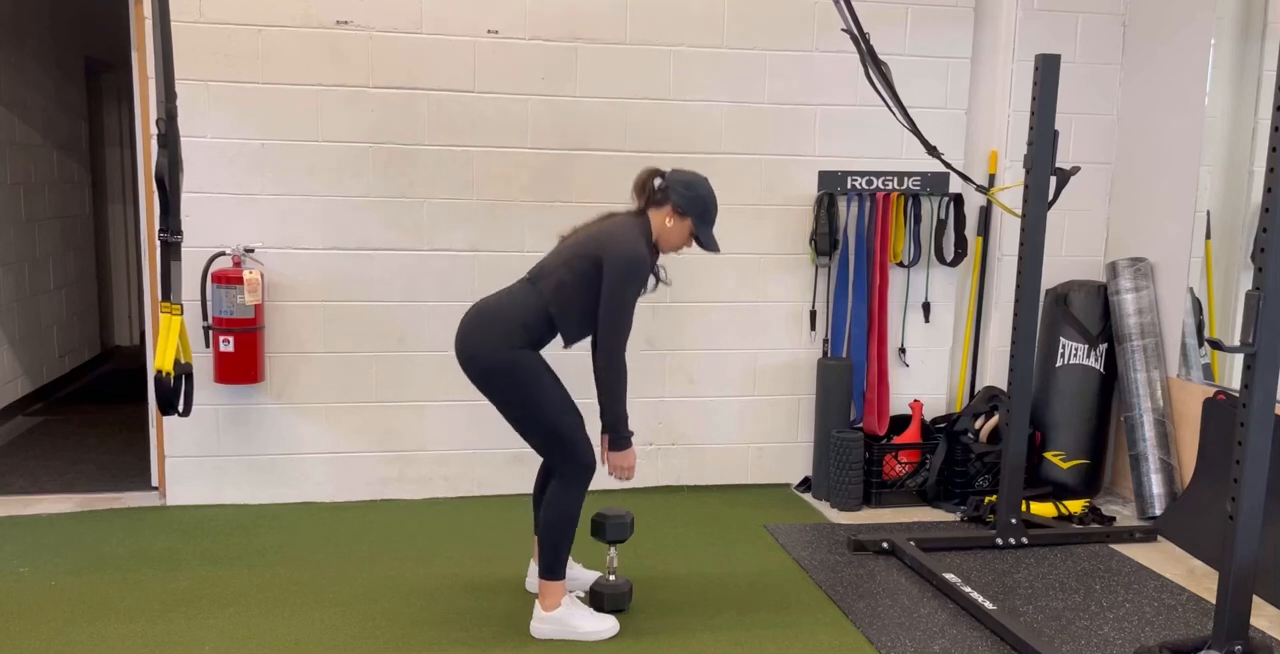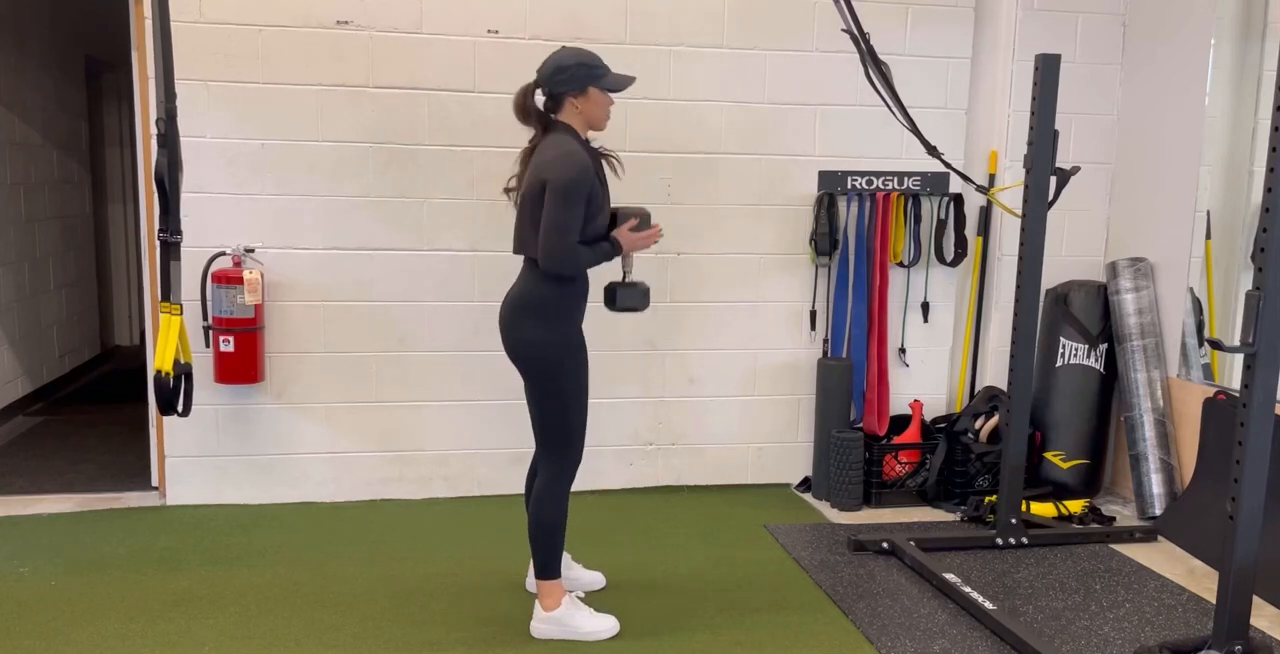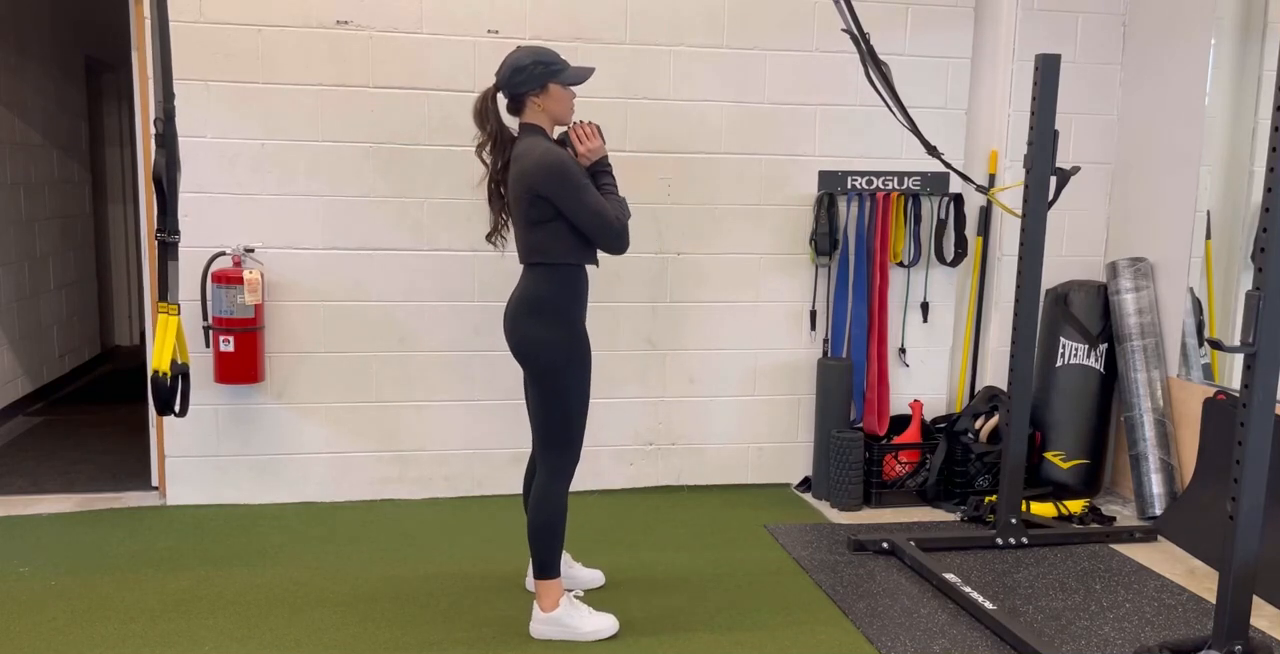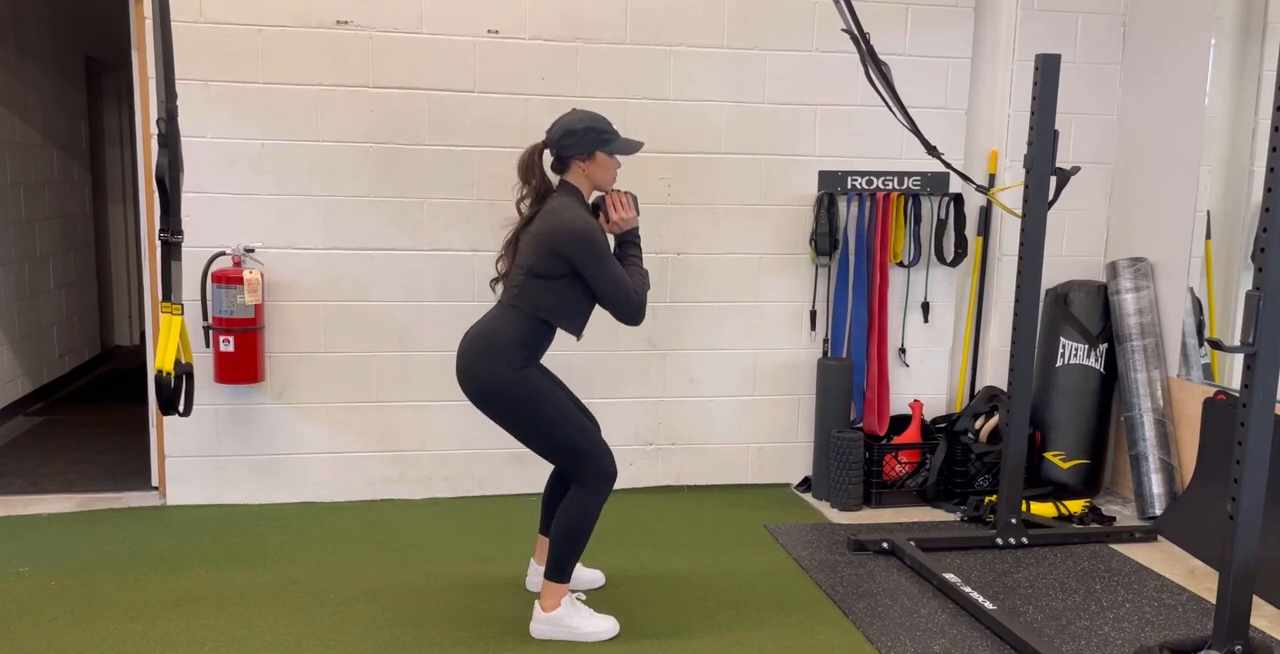
dt=1s
person 1, frame 1
left shoulder: (623, 233)
right shoulder: (630, 250)
left elbow: (601, 339)
right elbow: (609, 348)
left wrist: (611, 423)
right wrist: (619, 437)
left hip: (493, 333)
right hip: (498, 344)
left knee: (567, 442)
right knee: (575, 460)
left ankle: (545, 563)
right ankle: (551, 606)
person 1, frame 2
left shoulder: (559, 150)
right shoulder: (568, 159)
right elbow: (555, 255)
left wrist: (612, 234)
right wrist: (617, 245)
left hip: (539, 314)
right hip: (546, 320)
left knee: (555, 448)
right knee: (561, 455)
left ankle: (547, 563)
right ankle: (551, 606)
person 1, frame 3
left shoulder: (530, 154)
right shoulder: (547, 160)
left elbow: (582, 217)
right elbow: (615, 235)
left wrist: (586, 167)
right wrist: (598, 166)
left hip: (542, 311)
right hip: (552, 318)
left knee: (550, 450)
right knee: (559, 456)
left ankle: (547, 564)
right ankle: (550, 607)
person 1, frame 4
left shoulder: (558, 209)
right shoulder: (574, 224)
left elbow: (604, 290)
right elbow: (630, 308)
left wrist: (611, 235)
right wrist: (627, 237)
left hip: (499, 354)
right hip: (499, 365)
left knee: (581, 444)
right knee: (595, 467)
left ankle: (545, 561)
right ankle: (552, 607)
